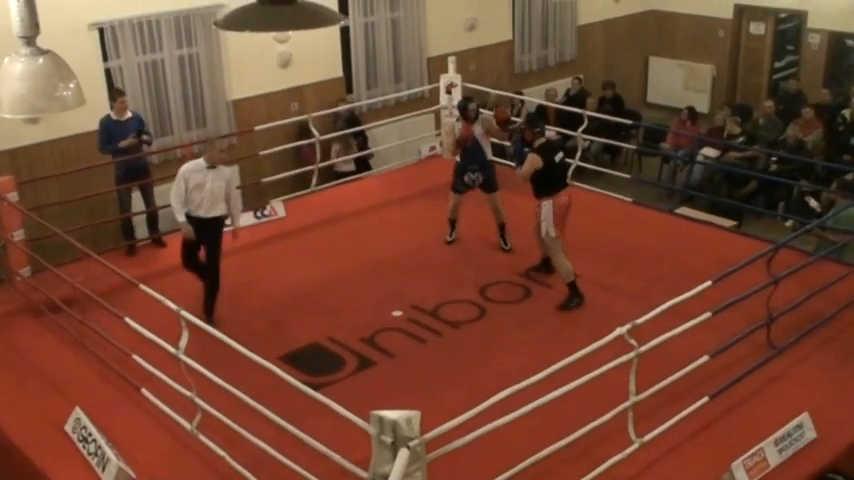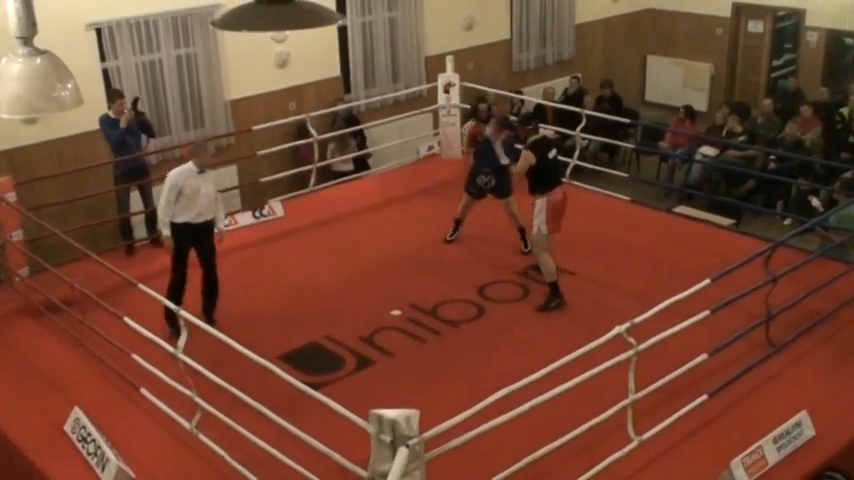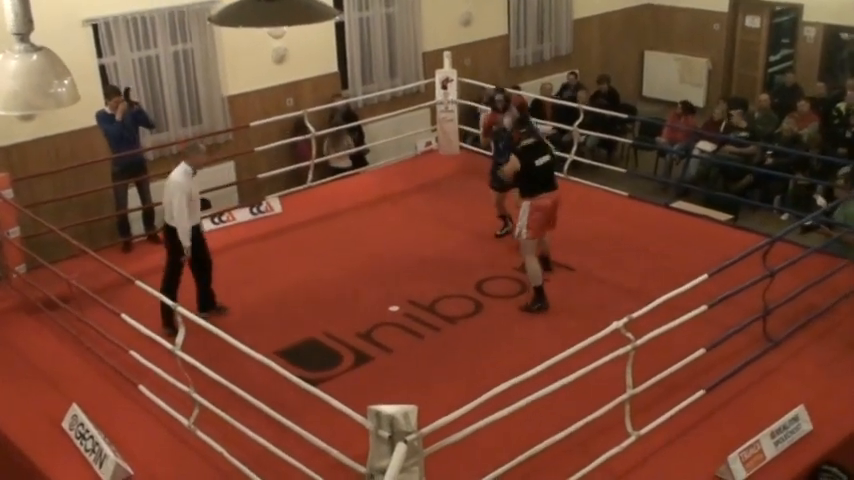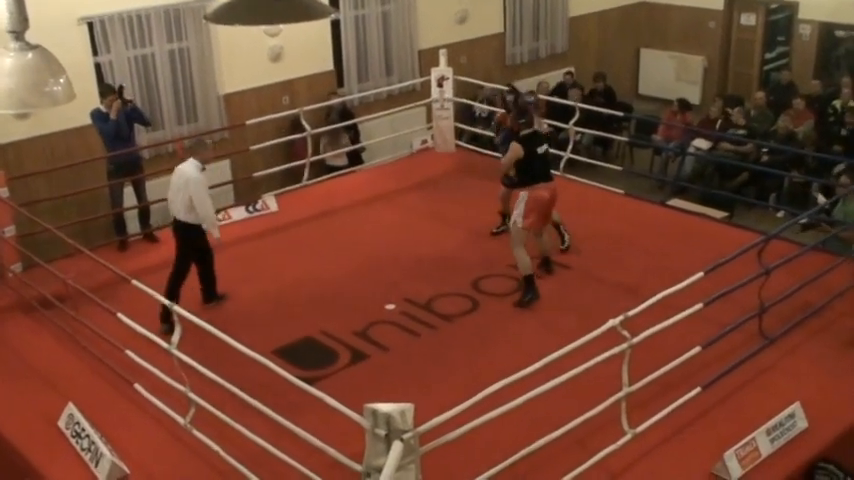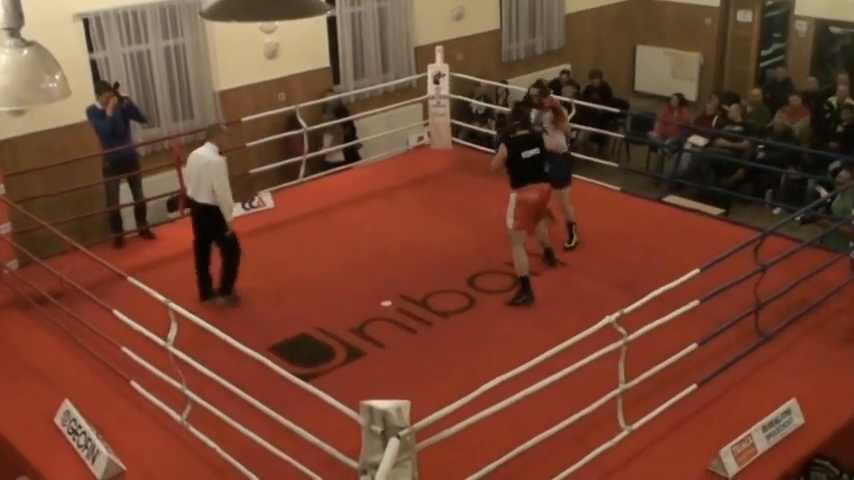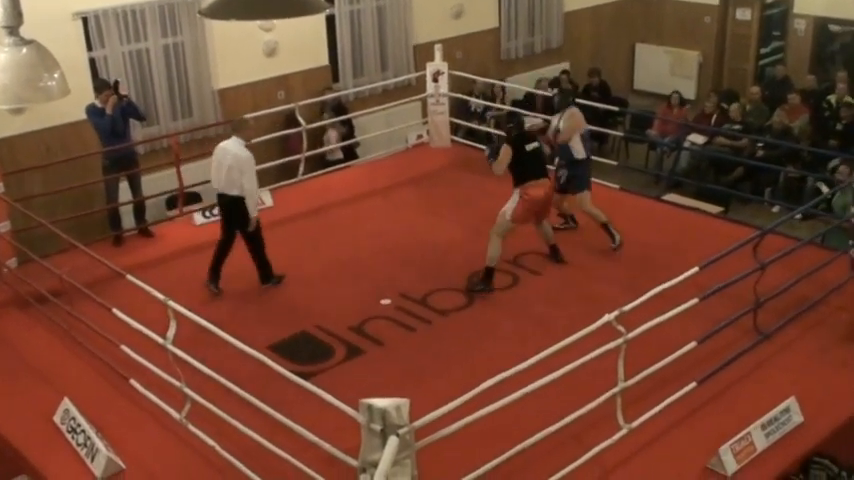
dt=0.3s
person 1, frame 1
left shoulder: (535, 155)
right shoulder: (553, 145)
left elbow: (523, 175)
left wrist: (518, 155)
right wrist: (525, 146)
left hip: (551, 203)
right hip: (560, 196)
left knee: (555, 252)
right knee: (539, 231)
left ankle: (575, 294)
right ankle: (546, 264)
person 1, frame 2
left shoulder: (529, 152)
right shoulder: (548, 141)
left elbow: (517, 173)
left hip: (546, 200)
right hip: (558, 193)
left knee: (540, 250)
right knee: (540, 235)
left ankle: (555, 295)
right ankle: (546, 267)
person 1, frame 3
left shoulder: (517, 156)
right shoulder: (544, 145)
left elbow: (506, 175)
left wrist: (506, 160)
left hip: (534, 203)
right hip: (552, 197)
left knee: (528, 253)
right knee: (539, 230)
left ankle: (540, 298)
right ankle: (545, 261)
person 1, frame 4
left shoulder: (518, 144)
right shoulder: (542, 136)
left elbow: (504, 166)
left wrist: (506, 148)
left hip: (531, 194)
right hip: (549, 189)
left knee: (517, 244)
right knee: (539, 229)
left ankle: (530, 288)
right ankle: (546, 262)
person 1, frame 5
left shoulder: (507, 145)
right shoulder: (539, 137)
left elbow: (495, 167)
right elbow: (559, 146)
left hip: (522, 195)
right hip: (543, 189)
left knee: (517, 245)
right knee: (537, 220)
left ankle: (525, 290)
right ankle: (549, 254)
person 1, frame 6
left shoulder: (509, 145)
right shoulder: (533, 137)
left elbow: (500, 171)
right elbow: (545, 156)
left wrist: (492, 158)
left hip: (527, 193)
right hip: (545, 188)
left knee: (496, 234)
right knee: (540, 220)
left ankle: (487, 279)
right ankle: (555, 253)
person 2, frame 1
left shoulder: (227, 173)
right shoulder: (188, 170)
left elbow: (233, 199)
right elbow: (176, 198)
left wrist: (236, 223)
right wrist: (183, 222)
left hip: (214, 223)
right hip: (192, 221)
left knee: (212, 268)
right knee: (189, 262)
left ankle: (209, 311)
right ankle: (208, 281)
person 2, frame 2
left shoulder: (209, 176)
right shoulder: (176, 176)
left elbow: (216, 202)
right elbow: (164, 206)
left wrist: (220, 225)
right wrist: (166, 233)
left hip: (204, 228)
right hip: (181, 229)
left knee: (210, 272)
right knee: (178, 276)
left ankle: (208, 314)
right ankle: (171, 320)
person 2, frame 3
left shoulder: (187, 174)
right shoulder: (178, 180)
right elbow: (179, 215)
right wrist: (186, 244)
left hip: (191, 228)
right hip: (178, 233)
left knee: (204, 265)
right knee: (172, 277)
left ankle: (207, 305)
right ankle: (168, 322)
person 2, frame 4
left shoulder: (181, 168)
right shoulder: (196, 177)
left elbow: (172, 197)
right elbow: (205, 207)
right wrist: (215, 231)
left hip: (180, 222)
right hip: (190, 228)
left knee: (206, 257)
right knee: (179, 272)
left ankle: (210, 295)
right ankle: (167, 318)
person 2, frame 5
left shoulder: (194, 155)
right shoulder: (216, 160)
left elbow: (188, 182)
right elbow: (222, 191)
right wrist: (229, 217)
left hip: (195, 207)
right hip: (210, 210)
left knee: (202, 250)
right knee: (232, 249)
left ankle: (206, 292)
right ankle: (225, 291)
person 2, frame 6
left shoulder: (220, 147)
right shoulder: (244, 155)
left elbow: (214, 174)
right elbow: (250, 187)
right wrist: (253, 213)
left hip: (222, 197)
right hip: (238, 201)
left knee: (227, 238)
right knee: (254, 240)
left ankle: (213, 278)
right ankle: (266, 277)
person 3, frame 1
left shoulder: (136, 117)
right shoulder: (106, 123)
left elbow: (149, 137)
right elbow: (103, 148)
left wrist: (146, 138)
right wrist: (122, 144)
left hip: (141, 166)
right hip: (122, 170)
left knee: (151, 204)
right knee: (125, 209)
left ankle: (155, 236)
right ankle: (130, 242)
person 3, frame 2
left shoulder: (133, 116)
right shoulder: (105, 120)
left elbow: (152, 134)
right elbow: (114, 141)
left wrist: (143, 118)
right wrist: (123, 122)
left hip: (140, 165)
right hip: (122, 169)
left knee: (149, 204)
right knee: (123, 209)
left ankle: (154, 236)
right ankle: (129, 242)
person 3, frame 3
left shoulder: (130, 110)
right shoulder: (102, 116)
left elbow: (151, 125)
right elbow: (113, 135)
left wrist: (138, 108)
right wrist: (119, 115)
left hip: (138, 161)
right hip: (120, 165)
left knee: (147, 200)
right knee: (121, 206)
left ankle: (151, 232)
right ankle: (126, 239)
person 3, frame 4
left shoulder: (124, 109)
right shoulder: (96, 114)
left elbow: (146, 122)
right elbow: (108, 134)
left wrist: (132, 105)
right wrist: (113, 113)
left hip: (134, 160)
right hip: (115, 164)
left knee: (143, 199)
right knee: (117, 205)
left ankle: (147, 231)
right ankle: (122, 238)
person 3, frame 5
left shoulder: (120, 105)
right shoulder: (92, 111)
left elbow: (142, 118)
right elbow: (104, 131)
left wrist: (127, 101)
right wrist: (109, 110)
left hip: (130, 156)
right hip: (111, 161)
left knee: (139, 196)
right knee: (113, 202)
left ankle: (143, 228)
right ankle: (118, 235)
person 3, frame 6
left shoulder: (120, 103)
right shoulder: (91, 110)
left elbow: (141, 117)
right elbow: (104, 129)
left wrist: (127, 100)
right wrist: (109, 109)
left hip: (129, 154)
right hip: (110, 159)
left knee: (138, 194)
right knee: (112, 200)
left ankle: (142, 226)
right ankle: (117, 233)
person 4, frame 1
left shoulder: (484, 122)
left elbow: (504, 136)
right elbow: (453, 152)
right wrist: (459, 142)
left hip: (484, 167)
right hip: (463, 168)
left knee: (495, 205)
right knee: (454, 203)
left ankle: (503, 235)
right ankle: (452, 229)
person 4, frame 2
left shoulder: (496, 123)
right shoulder: (470, 127)
left elbow: (510, 139)
right elbow: (468, 151)
left wrist: (505, 122)
right wrist: (472, 140)
left hip: (499, 169)
right hip: (479, 170)
left knee: (510, 209)
right knee: (465, 204)
left ankle: (524, 238)
right ankle: (455, 229)
person 4, frame 3
right shoulder: (486, 118)
right elbow: (484, 144)
left wrist: (523, 111)
right wrist: (487, 131)
right hip: (499, 163)
right knee: (497, 201)
right ankle: (507, 224)
person 4, frame 4
right shoulder: (505, 117)
right elbow: (499, 142)
right wrist: (499, 129)
right knee: (503, 197)
left ankle: (564, 234)
right ankle: (505, 223)
person 4, frame 5
left shoulder: (556, 110)
right shoulder: (536, 112)
left elbow: (565, 131)
left wrist: (557, 112)
left hip: (559, 158)
left knee: (563, 201)
left ankle: (572, 234)
person 4, frame 6
left shoulder: (573, 114)
right shoulder: (558, 117)
left elbow: (564, 138)
right elbow: (553, 139)
left hip: (579, 164)
right hip: (565, 164)
left knee: (586, 206)
right knee: (557, 201)
left ankle: (612, 233)
right ankle: (569, 220)
